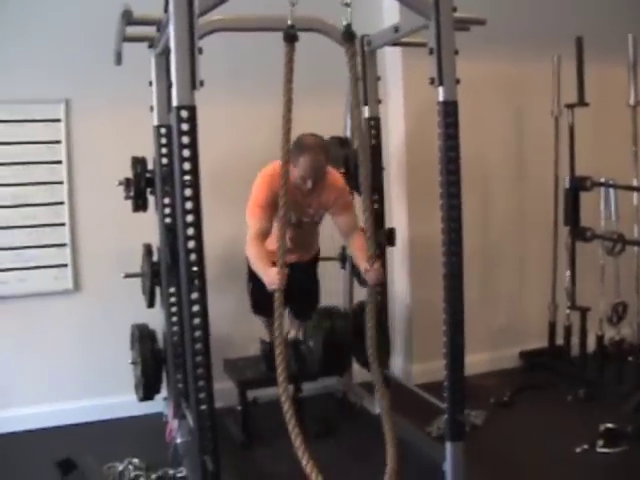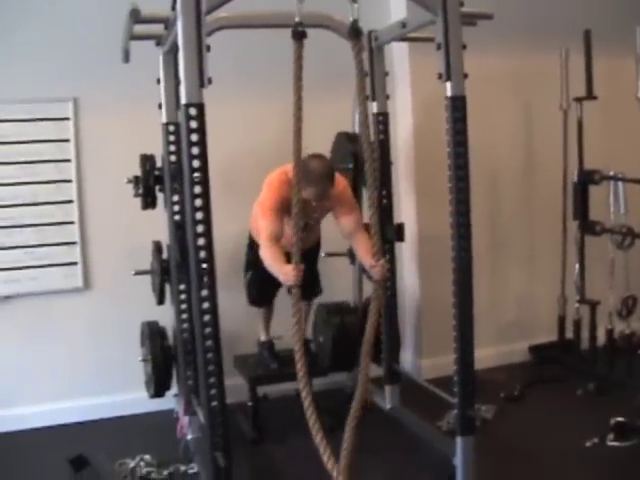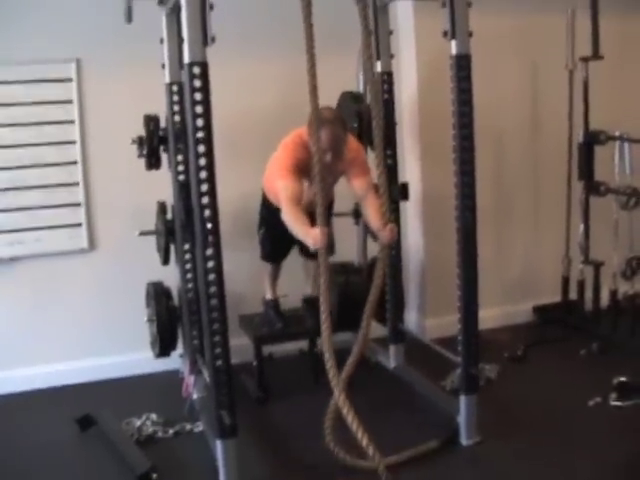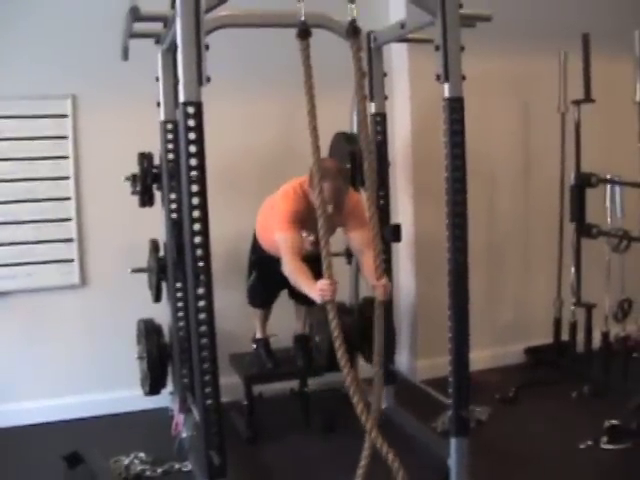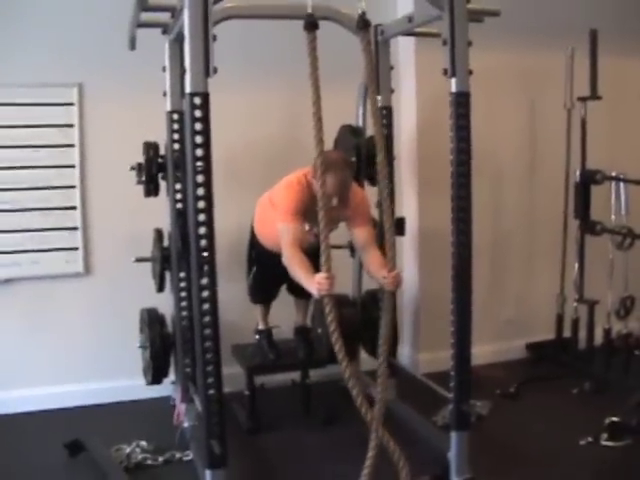
dt=0.5s
person 1, frame 1
left shoulder: (335, 184)
right shoulder: (270, 180)
left elbow: (351, 231)
right elbow: (255, 238)
left wrist: (365, 265)
right wrist: (267, 274)
left hip: (304, 254)
right hip: (270, 254)
left knee: (304, 306)
right knee: (266, 308)
person 1, frame 2
left shoulder: (339, 188)
right shoulder: (277, 185)
left elbow: (355, 231)
right elbow: (268, 242)
left wrist: (370, 263)
right wrist: (282, 272)
left hip: (307, 241)
right hip: (266, 239)
left knee: (307, 290)
right knee: (262, 292)
right ankle: (264, 340)
person 1, frame 3
left shoulder: (353, 150)
right shoulder: (292, 148)
left elbow: (366, 194)
right elbow: (289, 205)
left wrist: (379, 227)
right wrist: (308, 235)
right hip: (279, 200)
left knee: (318, 249)
right knee: (274, 250)
left ankle: (311, 297)
right ankle: (270, 298)
person 1, frame 4
left shoulder: (352, 202)
right shoulder: (289, 198)
left elbow: (364, 249)
right elbow: (290, 259)
left wrist: (376, 282)
right wrist: (314, 290)
left hip: (311, 244)
right hip: (270, 244)
left knee: (305, 293)
right knee: (262, 294)
left ankle: (300, 336)
right ankle: (260, 337)
person 1, frame 5
left shoulder: (356, 198)
right shoulder: (292, 189)
left elbow: (366, 247)
right elbow: (290, 250)
left wrist: (383, 275)
right wrist: (312, 283)
left hip: (309, 240)
right hip: (269, 238)
left knee: (303, 285)
right knee: (263, 289)
left ankle: (301, 327)
right ankle: (263, 329)
